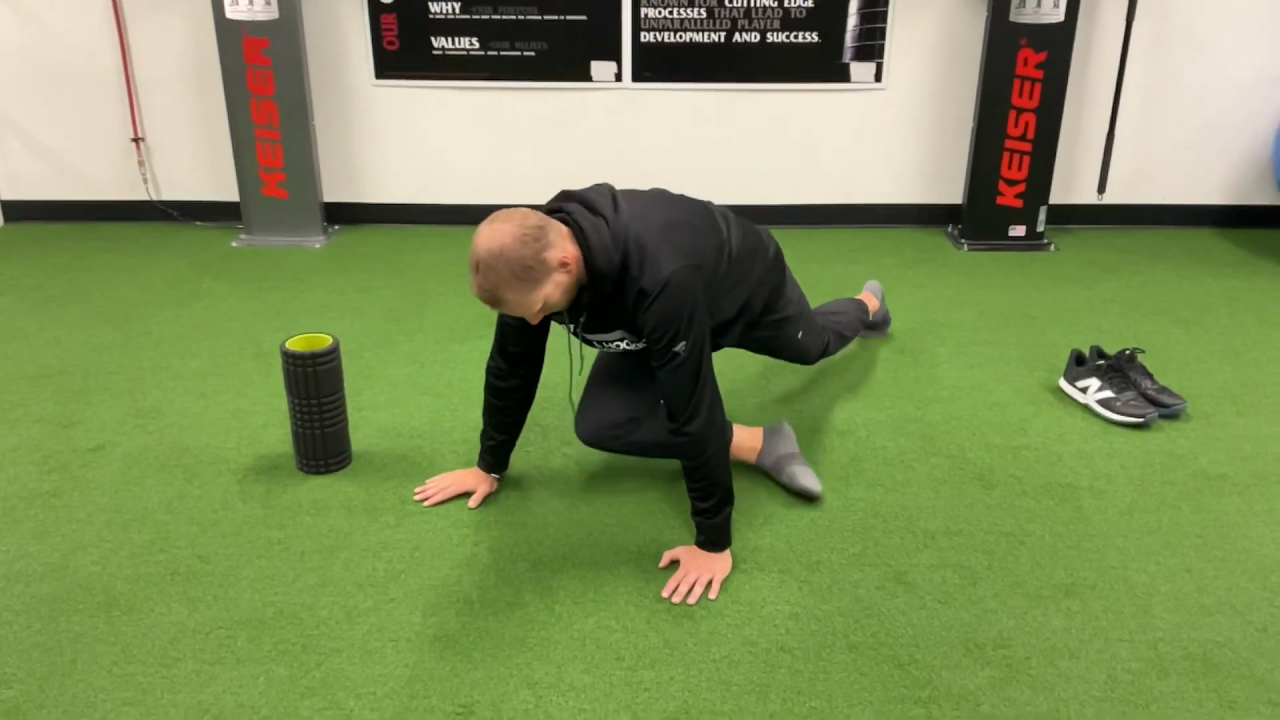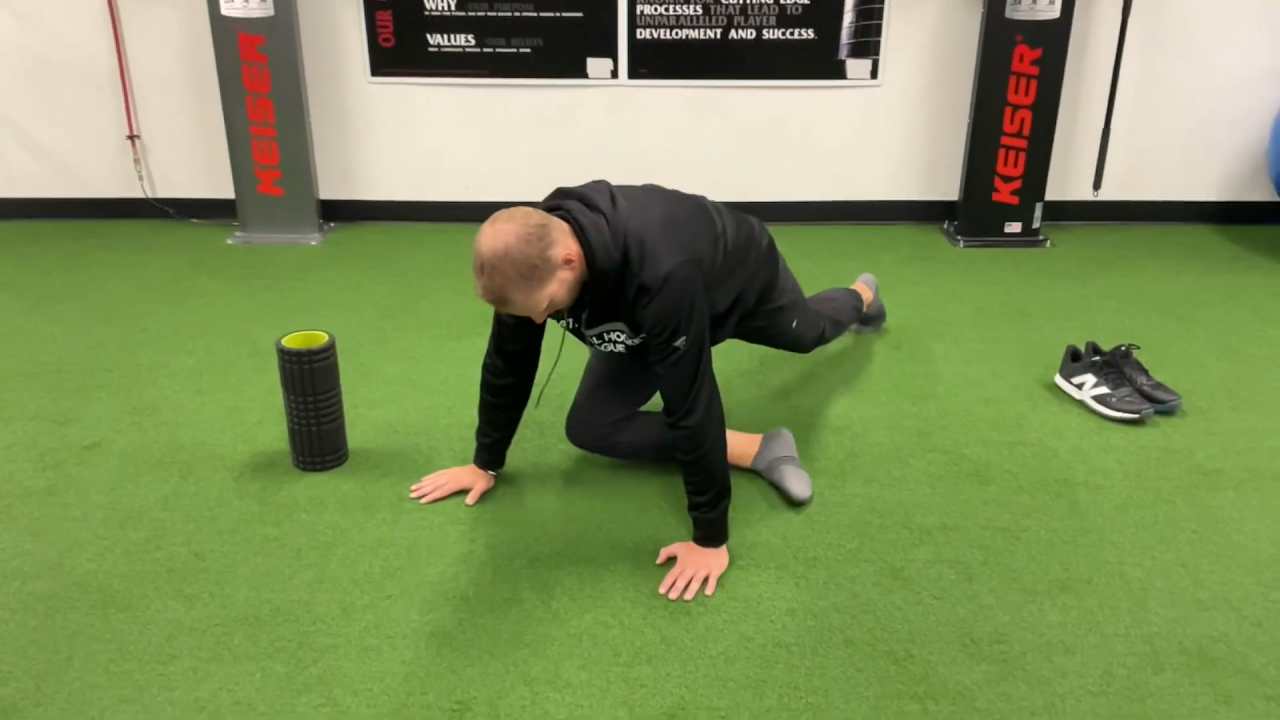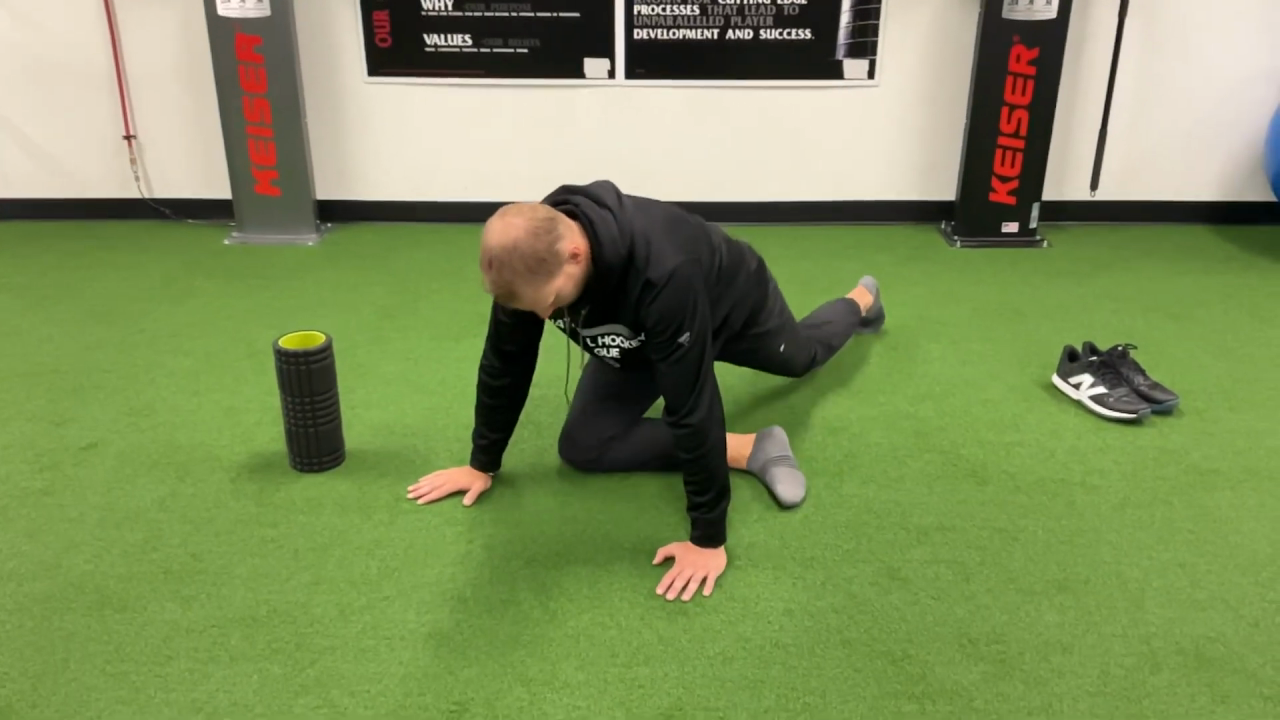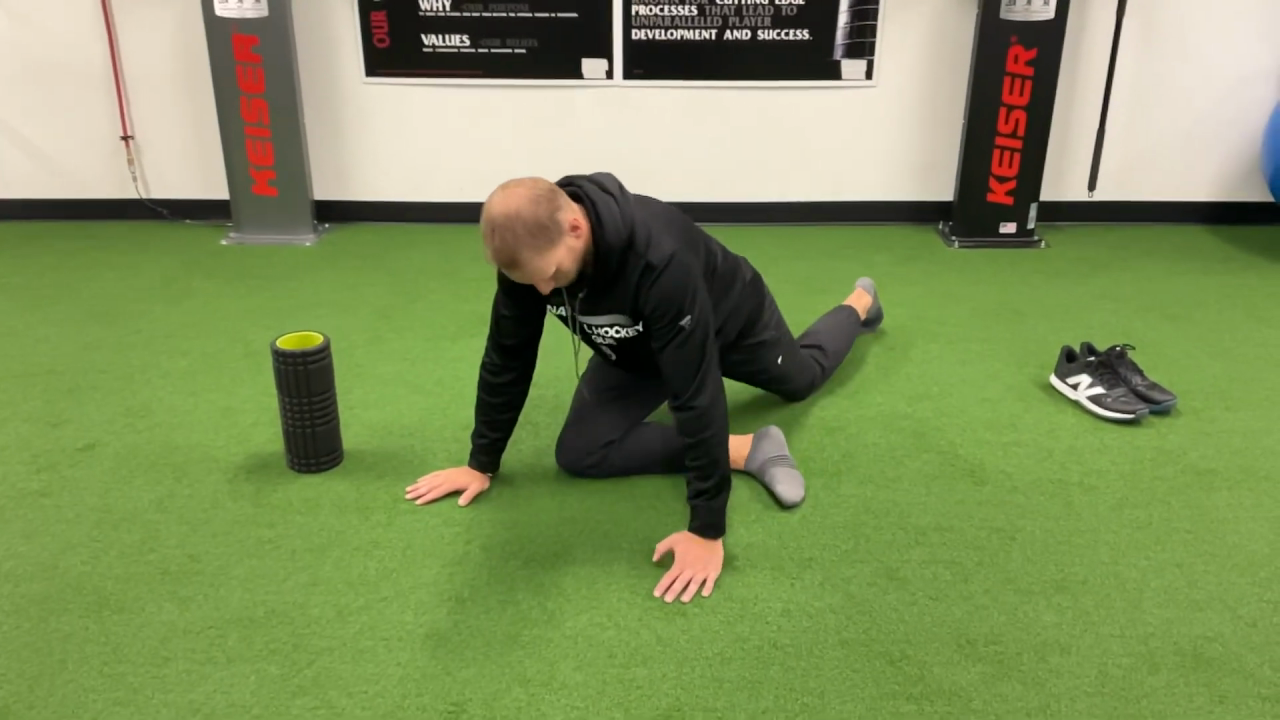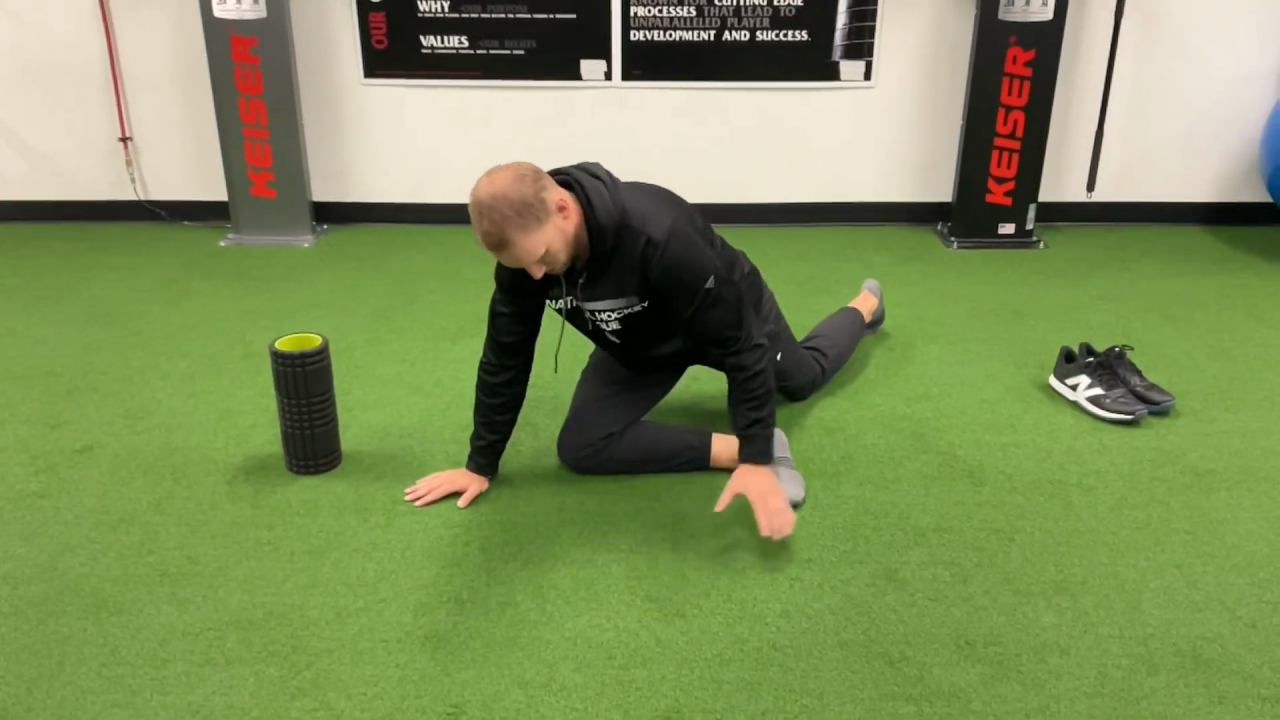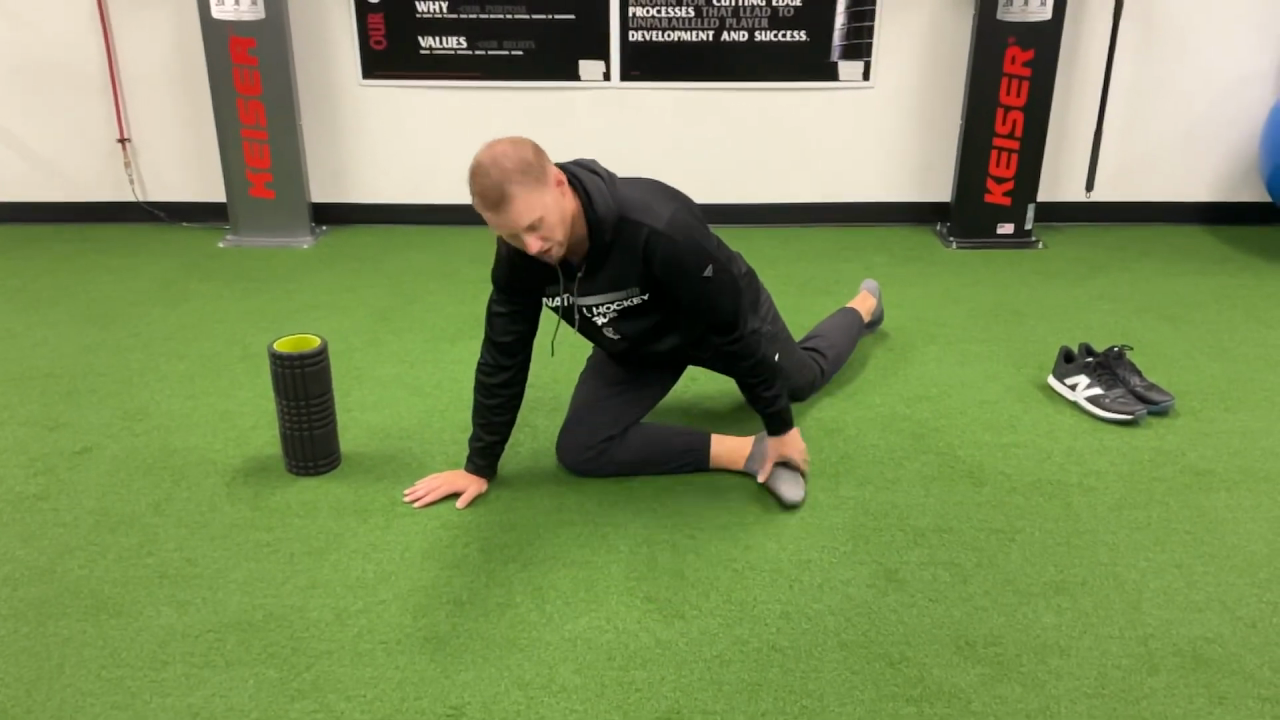
dt=0.2s
person 1, frame 1
left shoulder: (660, 277)
right shoulder: (530, 259)
left elbow: (692, 408)
right elbow: (512, 365)
left wrist: (713, 542)
right wrist: (490, 465)
left hip: (749, 283)
left knee: (813, 343)
right knee: (597, 423)
left ankle: (867, 305)
right ankle: (760, 447)
person 1, frame 2
left shoulder: (661, 272)
right shoulder: (528, 258)
left elbow: (690, 405)
right elbow: (508, 362)
left wrist: (710, 537)
right wrist: (486, 463)
left hip: (743, 278)
left knee: (807, 332)
right knee: (588, 426)
left ankle: (861, 296)
right ankle: (755, 450)
person 1, frame 3
left shoulder: (663, 272)
right shoulder: (531, 258)
left elbow: (691, 403)
right elbow: (505, 364)
left wrist: (707, 537)
right wrist: (482, 464)
left hip: (733, 307)
left knee: (801, 357)
right knee: (582, 447)
left ankle: (860, 300)
right ankle: (749, 450)
person 1, frame 4
left shoulder: (659, 258)
right shoulder: (530, 250)
left elbow: (696, 393)
right elbow: (508, 356)
left wrist: (706, 530)
right wrist: (482, 464)
left hip: (729, 314)
left knee: (801, 378)
right knee: (579, 453)
left ankle: (859, 304)
right ankle: (748, 451)
person 1, frame 5
left shoulder: (658, 235)
right shoulder: (524, 248)
left elbow: (739, 343)
right elbow: (506, 357)
left wrist: (757, 460)
right wrist: (482, 466)
left hip: (728, 319)
right hip: (639, 341)
left knee: (801, 379)
right knee: (581, 448)
left ankle: (862, 305)
right ankle: (728, 448)
person 1, frame 6
left shoulder: (660, 228)
right shoulder: (518, 253)
left elbow: (732, 331)
right elbow: (504, 357)
left wrist: (779, 426)
right wrist: (479, 467)
left hip: (726, 316)
right hip: (636, 345)
left knee: (801, 379)
right knee: (580, 450)
left ankle: (862, 306)
right ankle: (742, 453)
